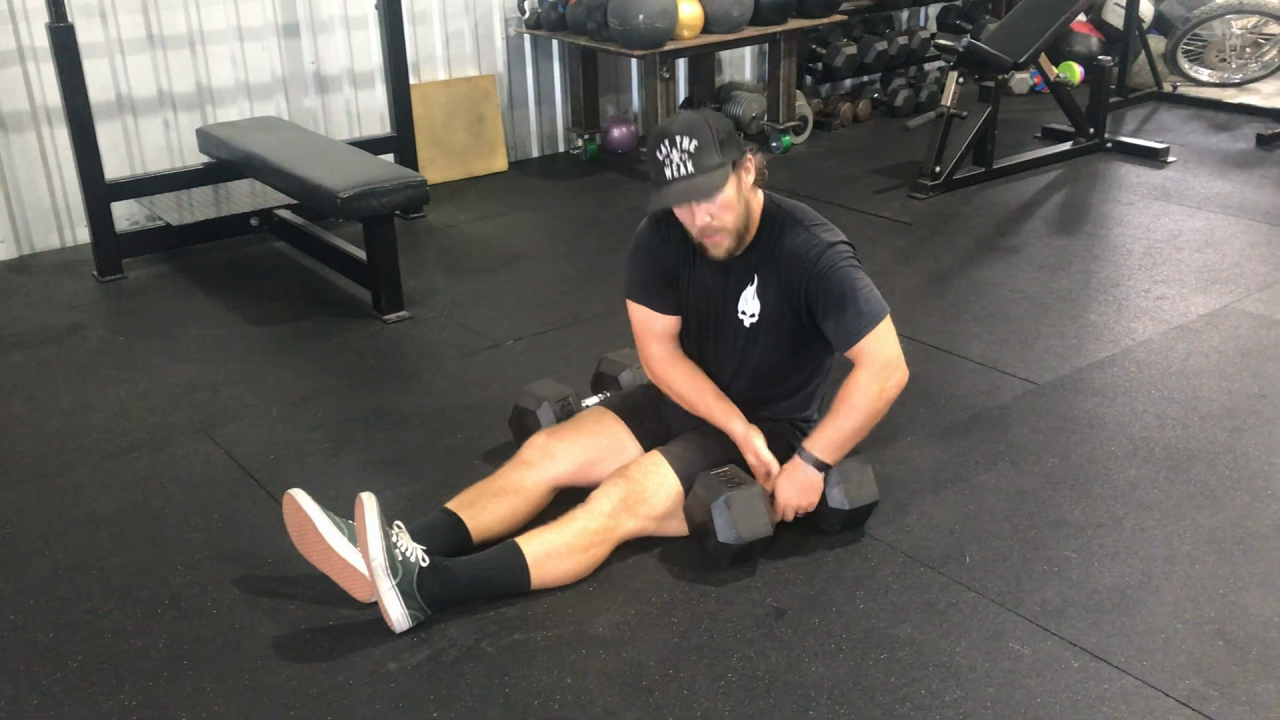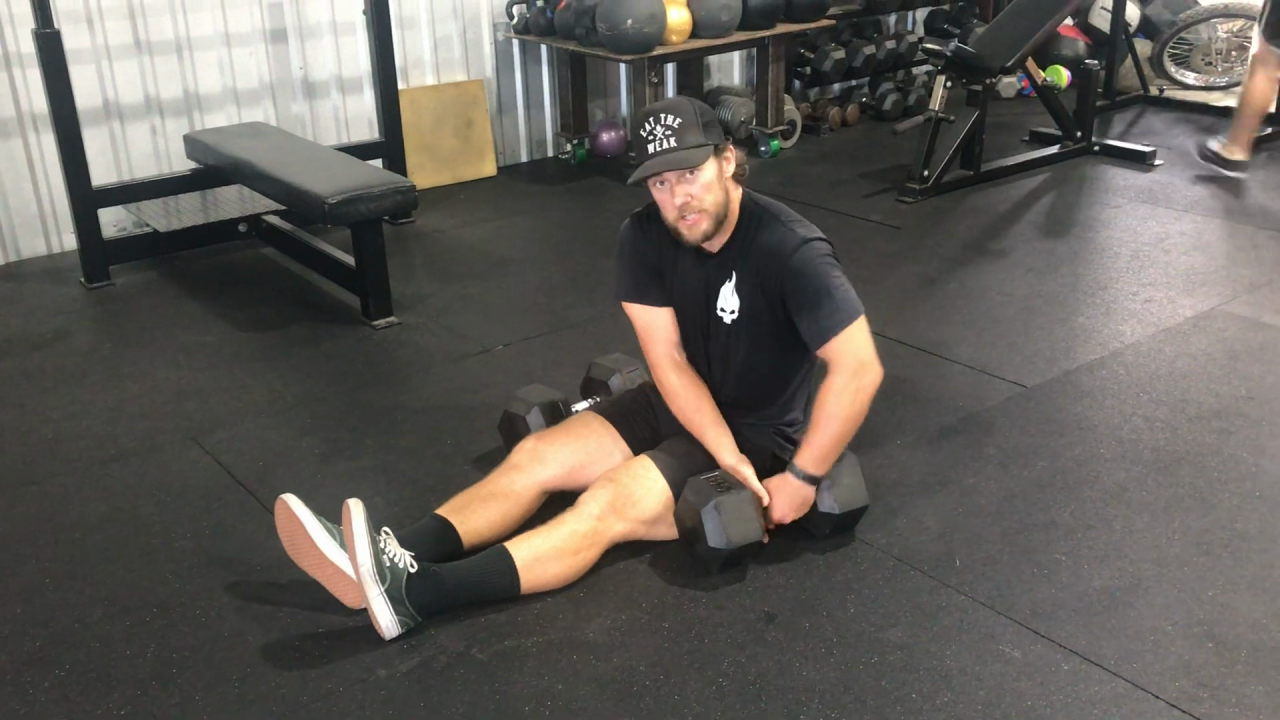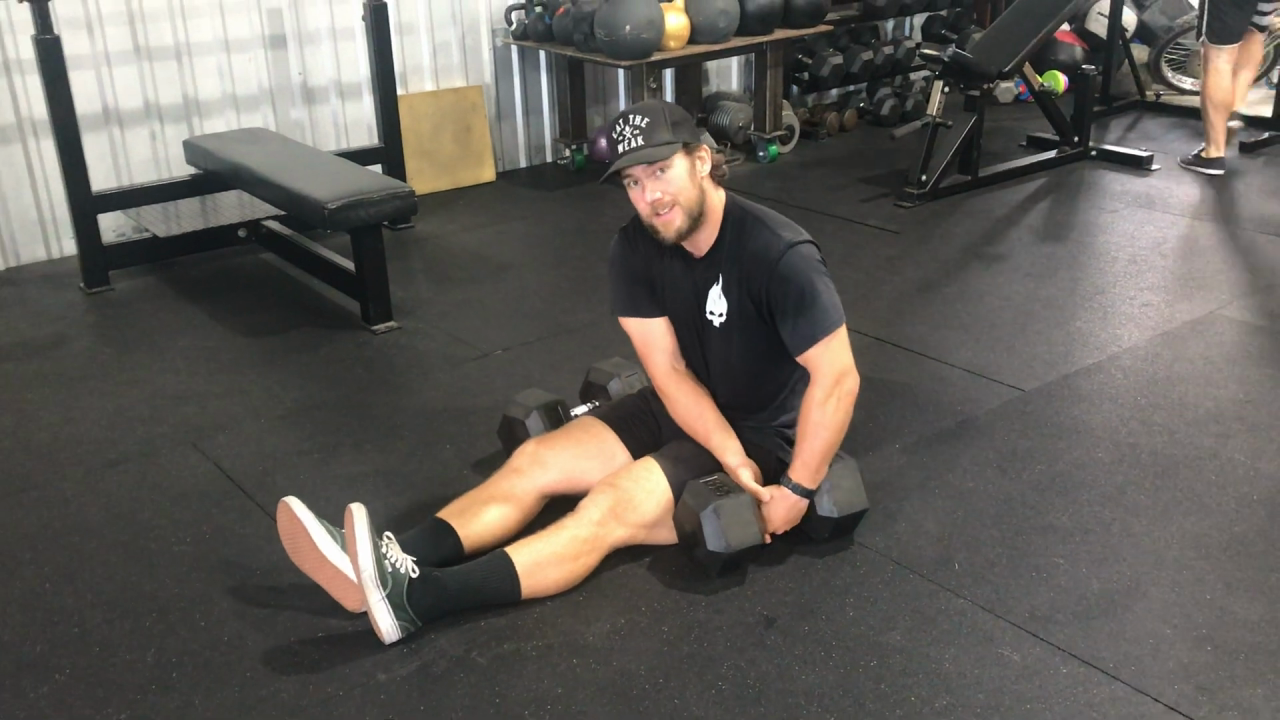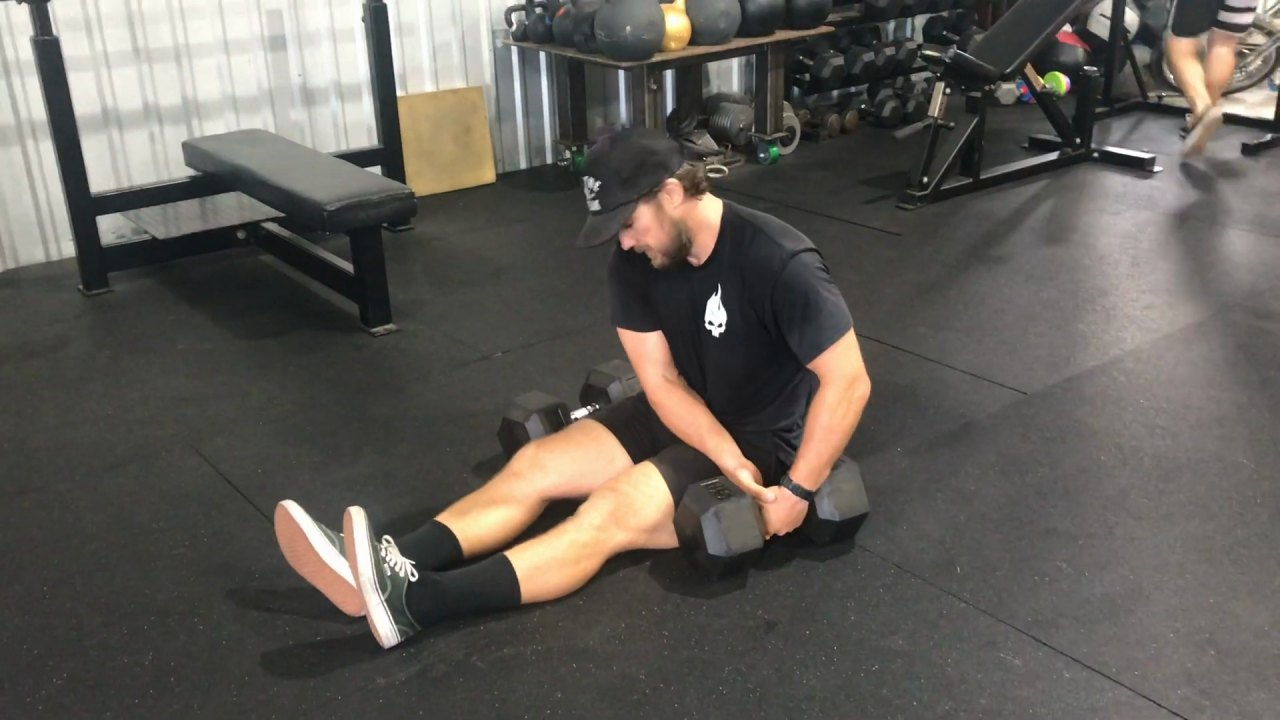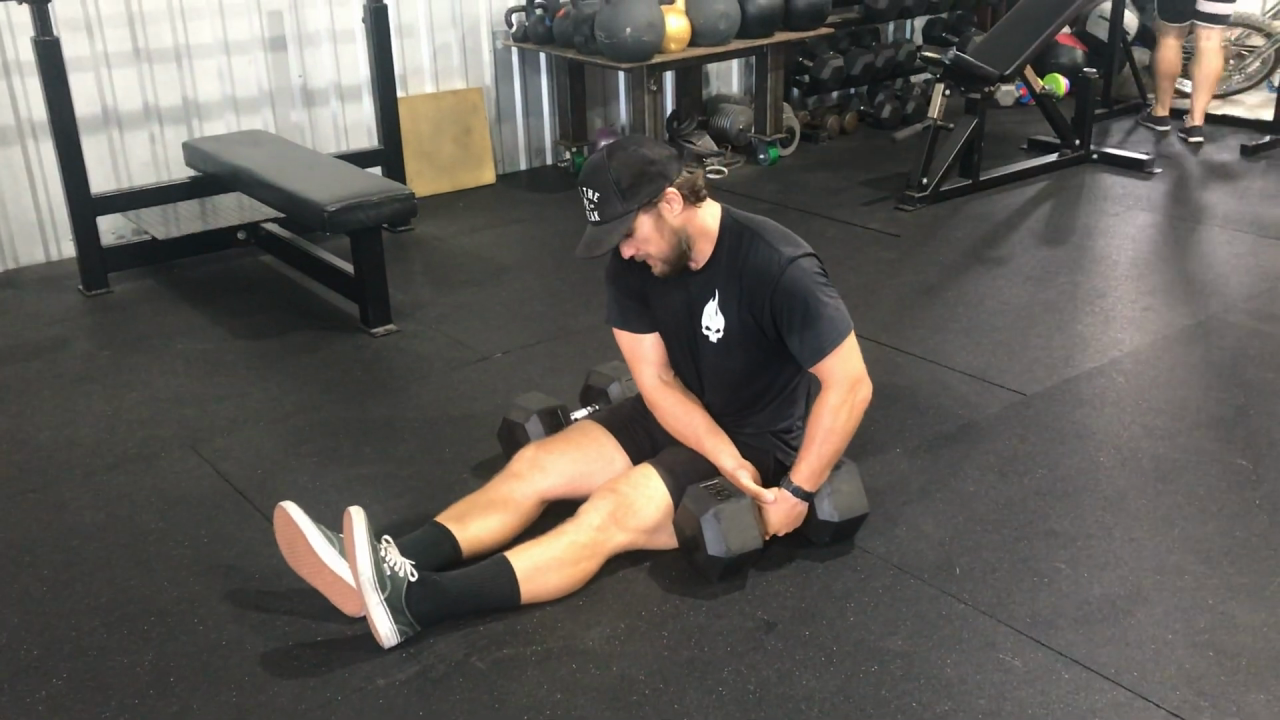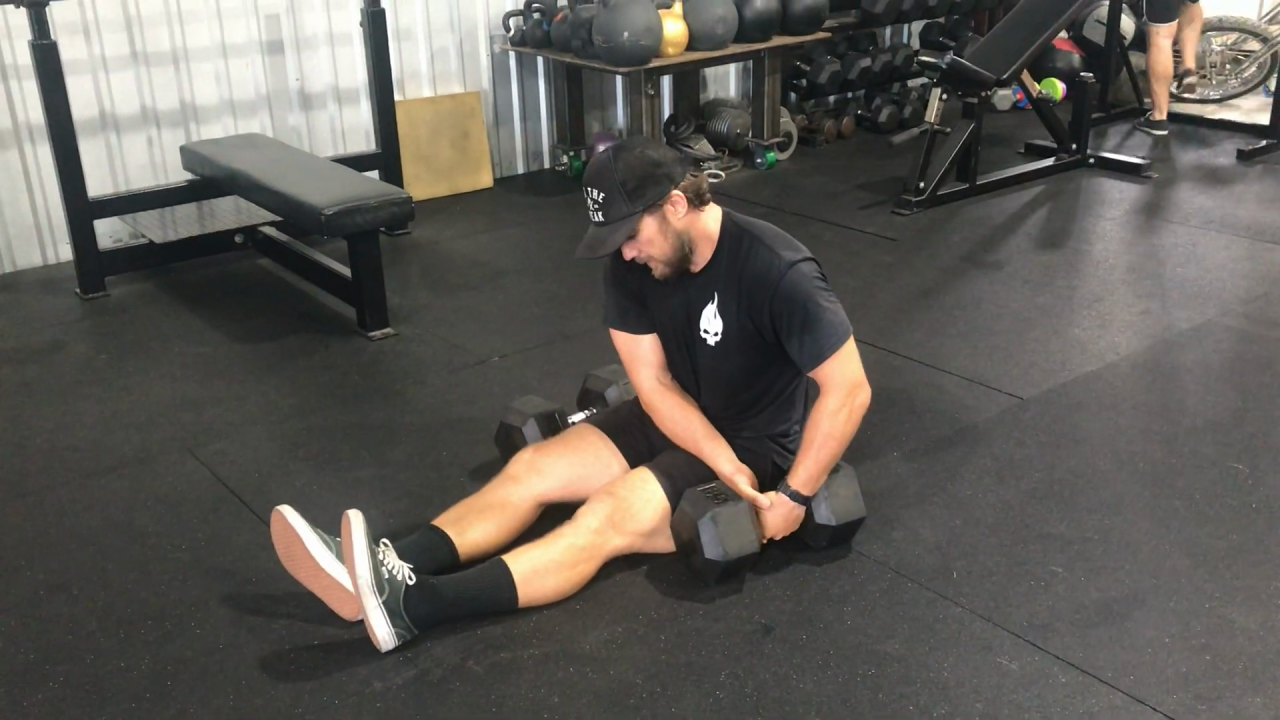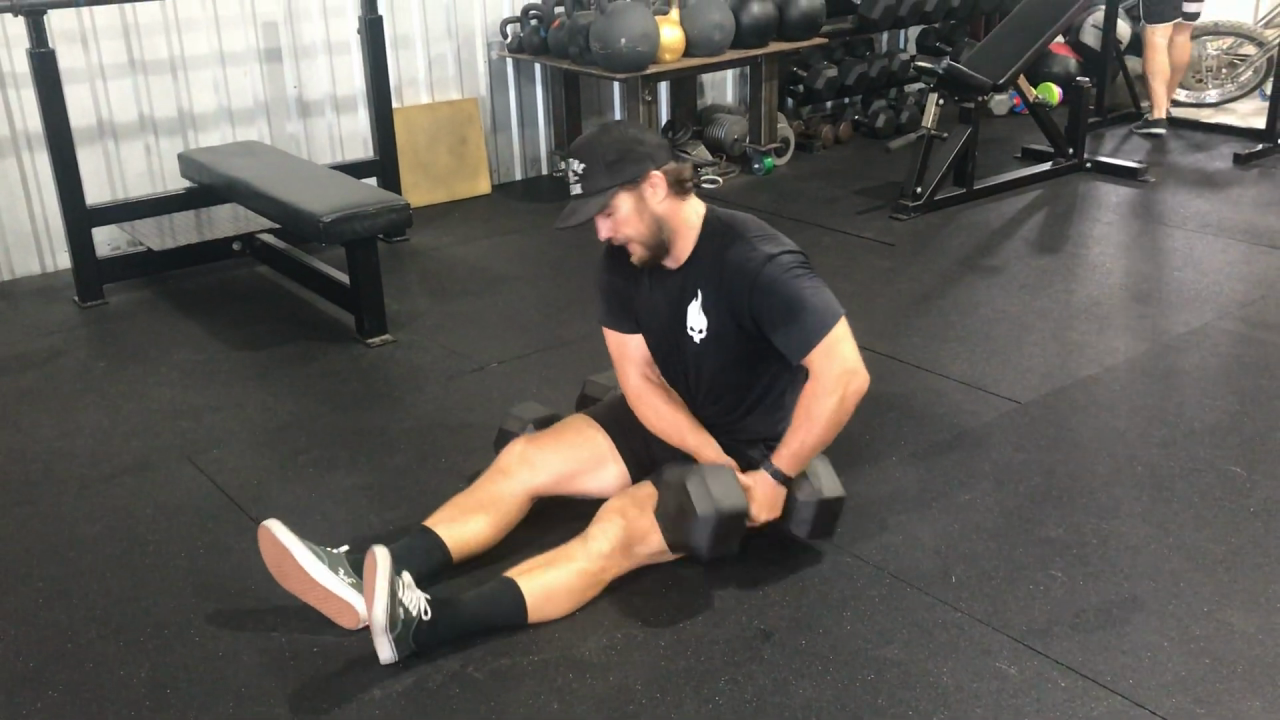
dt=0.4s
person 1, frame 1
left shoulder: (812, 254)
right shoulder: (660, 239)
left elbow: (886, 368)
right elbow: (659, 350)
left wrist: (809, 464)
right wrist: (737, 430)
left hip: (771, 431)
right hip: (687, 401)
left knee: (622, 501)
right knee: (545, 452)
left ankle: (425, 587)
right ankle: (402, 557)
person 1, frame 2
left shoulder: (792, 251)
right shoulder: (644, 238)
left elbow: (858, 371)
right elbow: (669, 362)
left wrist: (802, 479)
right wrist: (728, 458)
left hip: (759, 432)
right hip: (677, 404)
left knee: (611, 503)
right knee: (536, 455)
left ankle: (413, 593)
right ankle: (392, 561)
person 1, frame 3
left shoulder: (778, 254)
right shoulder: (634, 250)
left elbow: (836, 379)
right elbow: (670, 372)
left wrist: (796, 491)
right wrist: (733, 462)
left hip: (760, 435)
right hip: (678, 409)
left knee: (611, 509)
right knee: (535, 460)
left ankle: (414, 599)
right ankle: (391, 564)
person 1, frame 4
left shoulder: (779, 262)
right shoulder: (635, 261)
left elbow: (847, 382)
right elbow: (662, 381)
left wrist: (796, 492)
right wrist: (728, 463)
left hip: (760, 438)
right hip: (681, 415)
left knee: (612, 513)
right knee: (534, 465)
left ankle: (414, 603)
right ankle: (392, 570)
person 1, frame 5
left shoulder: (778, 267)
right shoulder: (633, 264)
left elbow: (849, 385)
right elbow: (659, 382)
left wrist: (795, 492)
right wrist: (728, 462)
left hip: (760, 440)
right hip: (680, 416)
left knee: (611, 513)
right knee: (534, 465)
left ankle: (413, 602)
right ankle: (387, 569)
person 1, frame 6
left shoulder: (778, 272)
right shoulder: (632, 267)
left elbow: (848, 390)
right elbow: (656, 385)
left wrist: (793, 497)
right wrist: (726, 468)
left hip: (756, 444)
right hip: (677, 420)
left knee: (609, 516)
right knee: (532, 468)
left ankle: (411, 606)
right ankle: (385, 574)
person 1, frame 7
left shoulder: (758, 264)
right shoulder: (626, 258)
left elbow: (844, 376)
right elbow: (641, 382)
left wrist: (774, 475)
right wrist: (713, 460)
left hip: (751, 449)
right hip: (670, 424)
left knee: (621, 530)
right knee: (526, 457)
left ankle: (423, 623)
right ankle: (367, 580)
